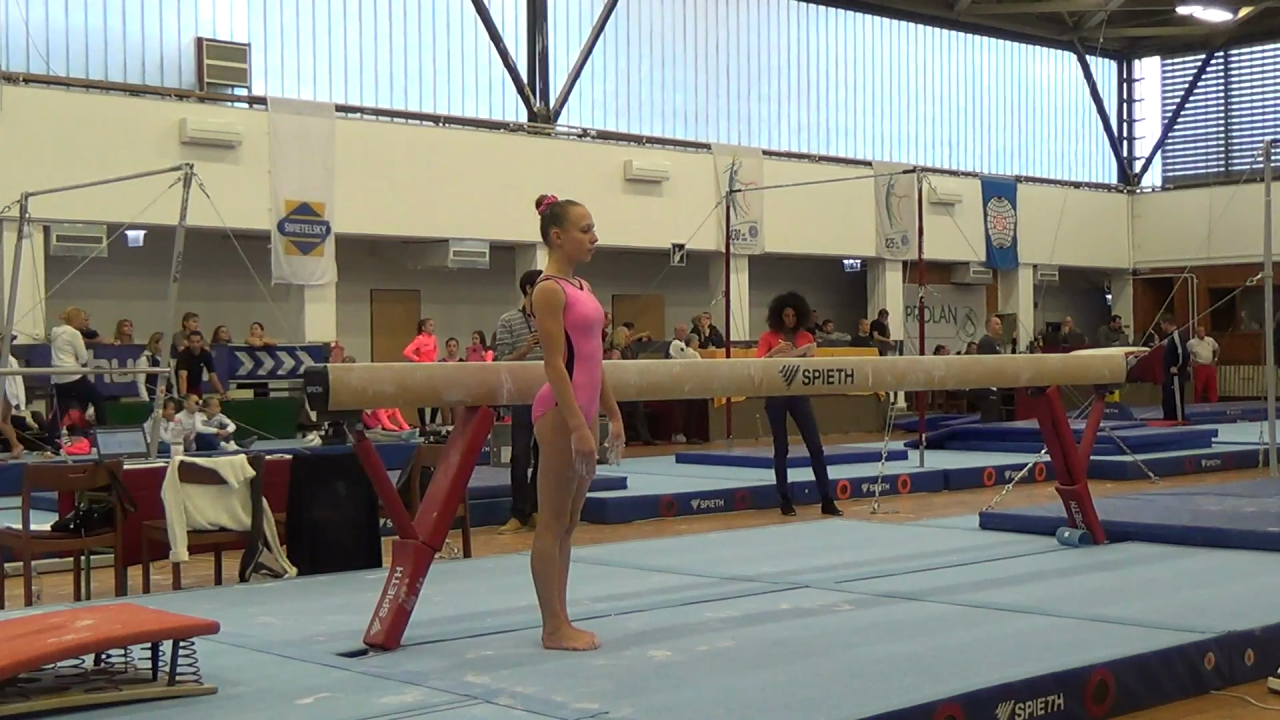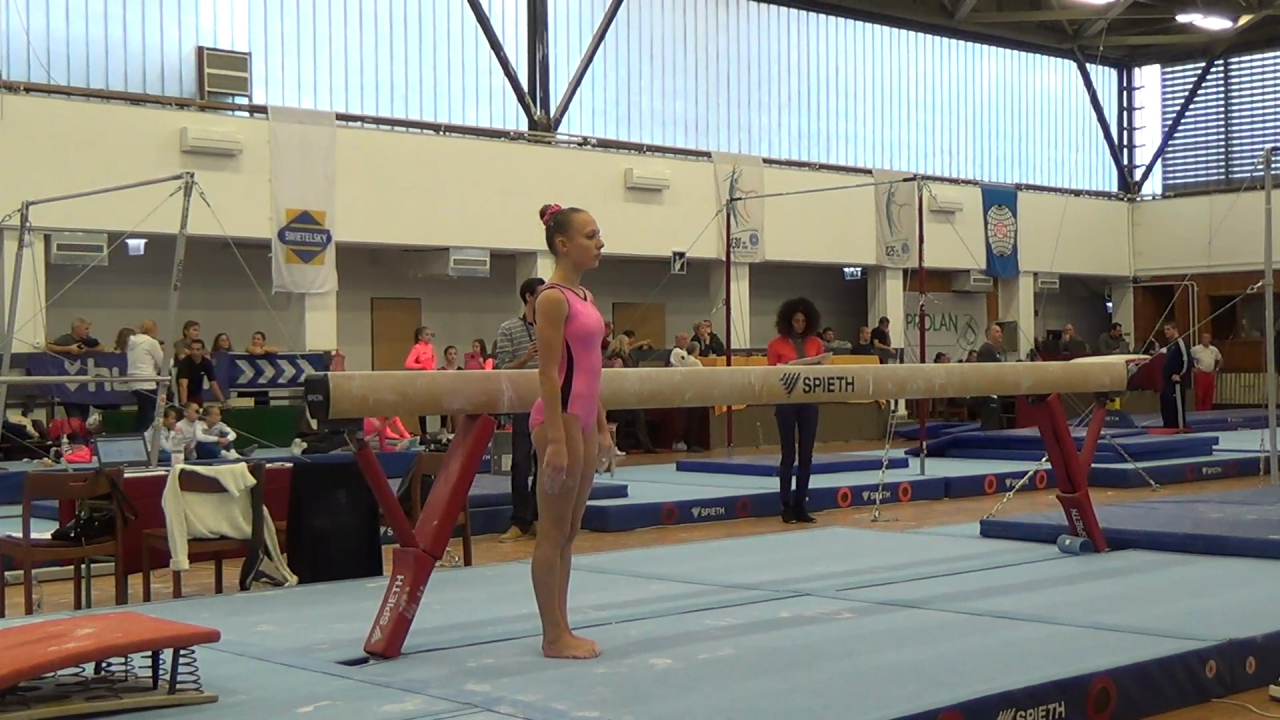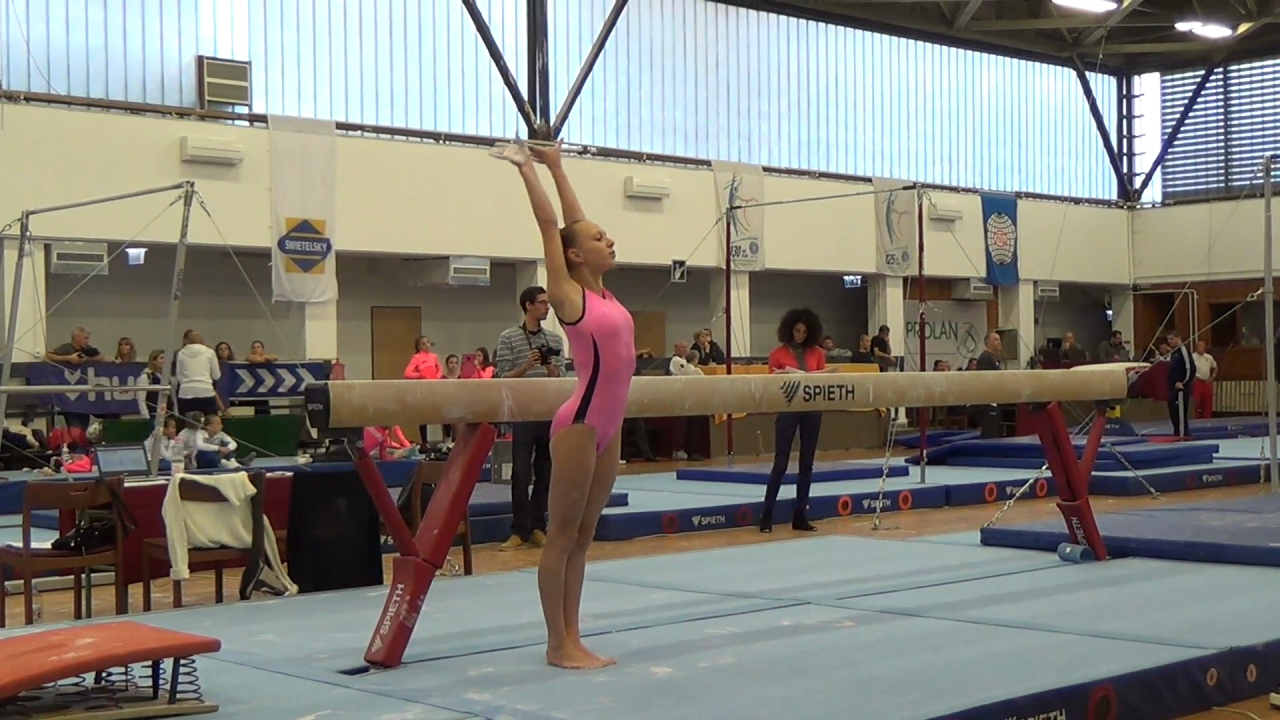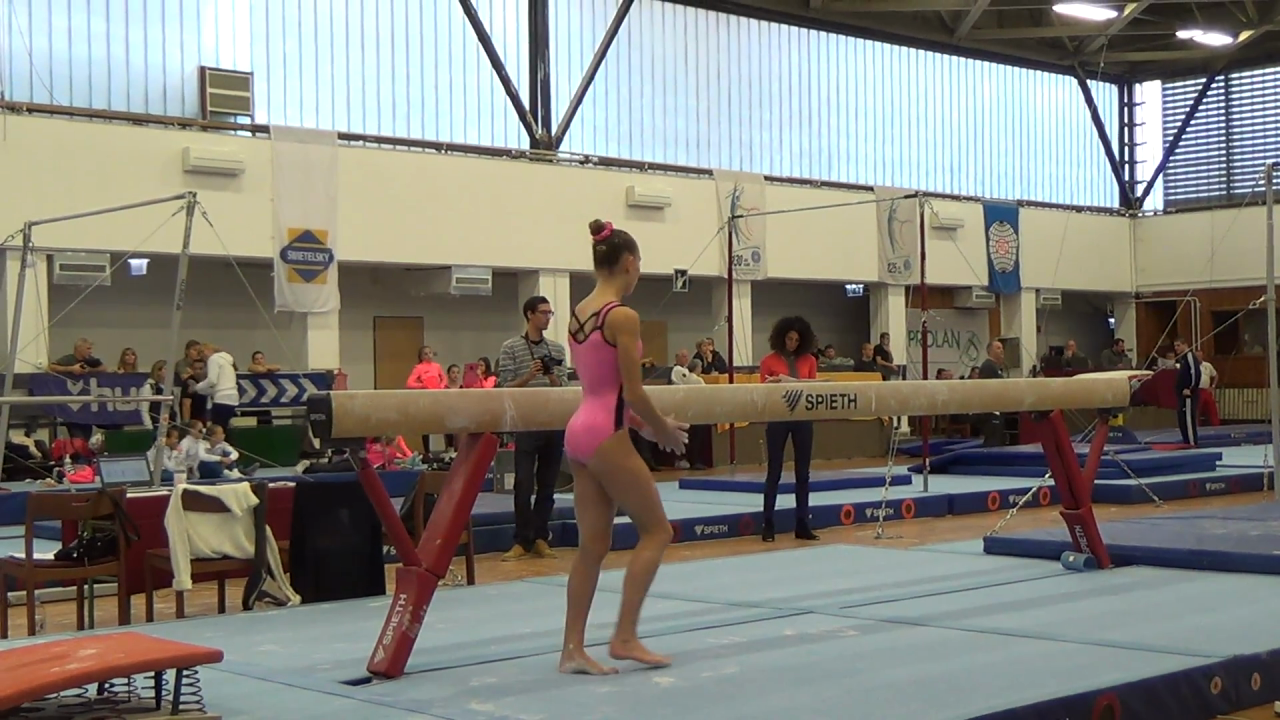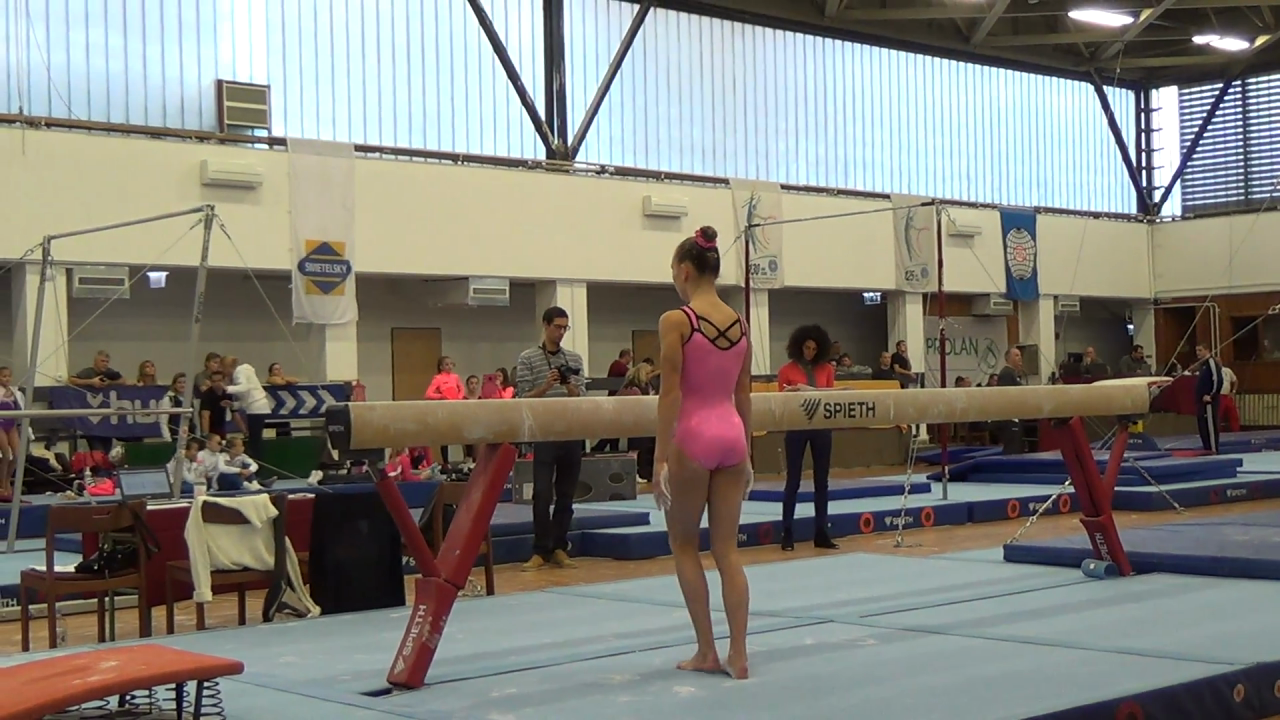
dt=1s
person 1, frame 1
left shoulder: (581, 287)
right shoulder: (550, 290)
right elbow: (555, 365)
left wrist: (613, 416)
right wrist: (578, 428)
left hip: (584, 412)
right hip: (561, 412)
left knee: (569, 524)
right knee: (553, 524)
left ankle: (562, 622)
right ankle: (553, 628)
person 1, frame 2
left shoulder: (584, 297)
right shoulder: (553, 298)
right elbow: (549, 374)
left wrist: (602, 428)
right wrist: (555, 440)
left hip: (584, 421)
right hip: (561, 419)
left knee: (569, 531)
right knee: (554, 532)
left ankle: (563, 629)
right ankle: (553, 636)
person 1, frame 3
left shoulder: (602, 291)
right shoulder: (568, 294)
left elbow: (576, 220)
right elbow: (549, 225)
left wrist: (557, 168)
right wrist: (526, 168)
left hip: (609, 427)
right hip: (580, 424)
left knee: (583, 537)
right knee: (562, 537)
left ankle: (572, 638)
right ankle: (558, 643)
person 1, frame 4
left shoulder: (579, 314)
right shoulder: (624, 317)
right elbow: (635, 392)
left wrist: (653, 422)
right wrist: (663, 427)
left hip: (580, 431)
right hip: (606, 436)
left knee: (593, 543)
right knee: (656, 531)
left ankle: (572, 647)
right ankle: (625, 636)
person 1, frame 5
left shoulder: (676, 321)
right shoulder: (739, 323)
left elbow: (670, 395)
right elbow: (743, 396)
left wrist: (660, 459)
right wrist: (746, 457)
left hip: (693, 438)
right hip: (731, 436)
left knee: (683, 544)
right knee: (727, 550)
left ankle: (706, 651)
right ankle: (738, 651)
person 2, frame 1
right shoulder: (508, 321)
right elbow: (501, 362)
right wrist: (524, 351)
right knee: (520, 457)
left ankle: (537, 510)
right ankle: (520, 514)
person 2, frame 2
right shoulder: (508, 329)
right elbow: (502, 370)
right wrist: (525, 359)
right knee: (521, 465)
left ankle: (537, 519)
right ankle: (520, 522)
person 2, frame 3
left shoulder: (555, 339)
right shoulder: (508, 338)
left elbow: (561, 379)
right elbow: (502, 378)
left wrist: (552, 370)
right wrist: (526, 367)
left knee: (545, 474)
right knee: (521, 475)
left ankle: (537, 528)
right ankle: (520, 530)
person 2, frame 4
left shoulder: (557, 348)
right shoulder: (511, 347)
left elbow: (564, 389)
right elbow: (505, 387)
left wrist: (553, 378)
right wrist: (528, 376)
left knee: (547, 485)
right knee: (523, 485)
left ankle: (540, 538)
right ankle: (522, 541)
person 2, frame 5
left shoulder: (575, 359)
right shoulder: (528, 358)
left elbow: (581, 399)
right elbow: (523, 398)
left wrist: (570, 387)
right wrist: (546, 386)
left knee: (566, 495)
right knee: (542, 495)
left ankle: (559, 548)
right ankle: (542, 551)
person 3, frame 1
left shoulder: (806, 337)
right shoulder: (769, 337)
left wrist: (808, 359)
right wrist: (775, 351)
left hip: (799, 393)
right hip: (776, 395)
left knee: (815, 446)
right knee: (781, 448)
left ankle: (826, 500)
right ankle: (785, 500)
person 3, frame 2
left shoulder: (815, 343)
right shoulder: (776, 344)
left hip: (809, 401)
right hip: (786, 401)
left knee: (806, 455)
right knee: (789, 455)
left ankle: (800, 506)
right ankle: (786, 506)
person 3, frame 3
left shoulder: (817, 353)
right shoulder: (777, 354)
left hip: (812, 409)
right hip: (788, 410)
left knee: (806, 464)
right knee: (781, 463)
left ankle: (800, 515)
right ankle: (766, 515)
person 3, frame 4
left shoulder: (809, 360)
right shoulder: (769, 361)
right wrist: (771, 383)
left hip: (803, 418)
right hip: (778, 418)
left knee: (803, 472)
right knee: (774, 472)
left ankle: (802, 524)
right ankle: (768, 525)
person 3, frame 5
left shoulder: (826, 369)
right shoulder: (787, 370)
right wrist: (790, 393)
left hip: (821, 426)
right hip: (796, 427)
left knee: (821, 481)
right knee: (793, 481)
left ankle: (821, 533)
right ankle: (787, 534)
